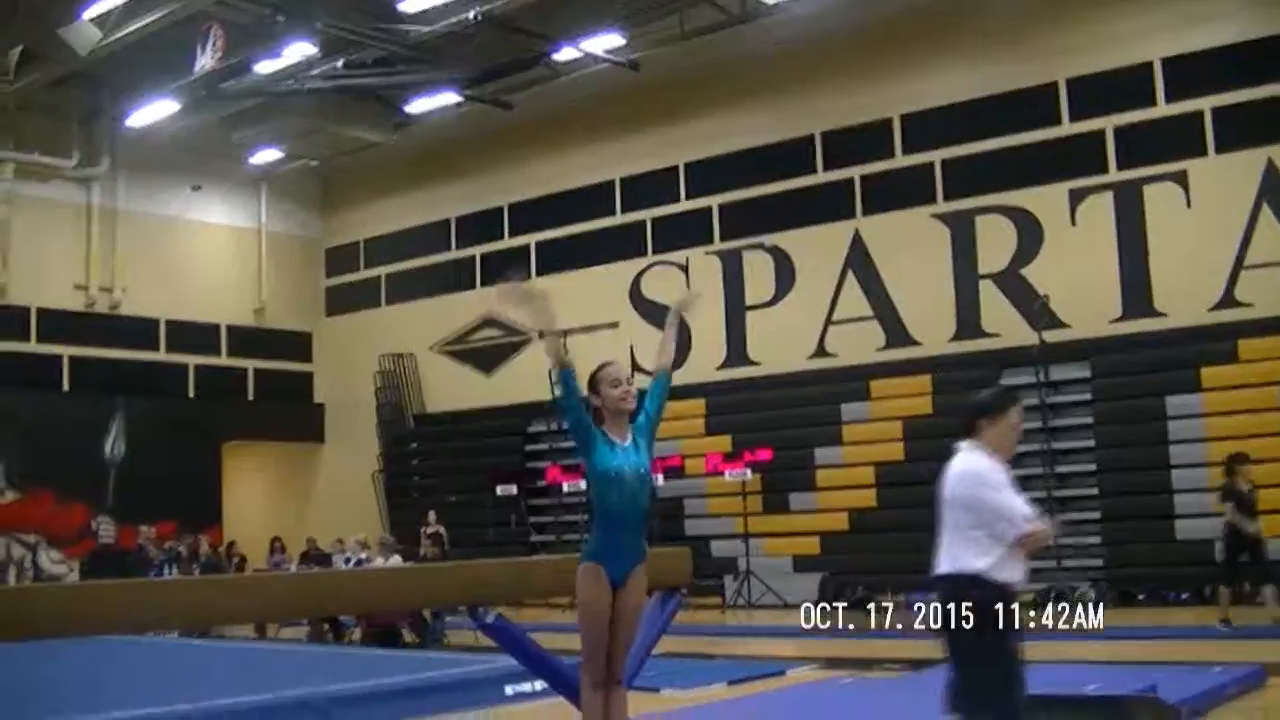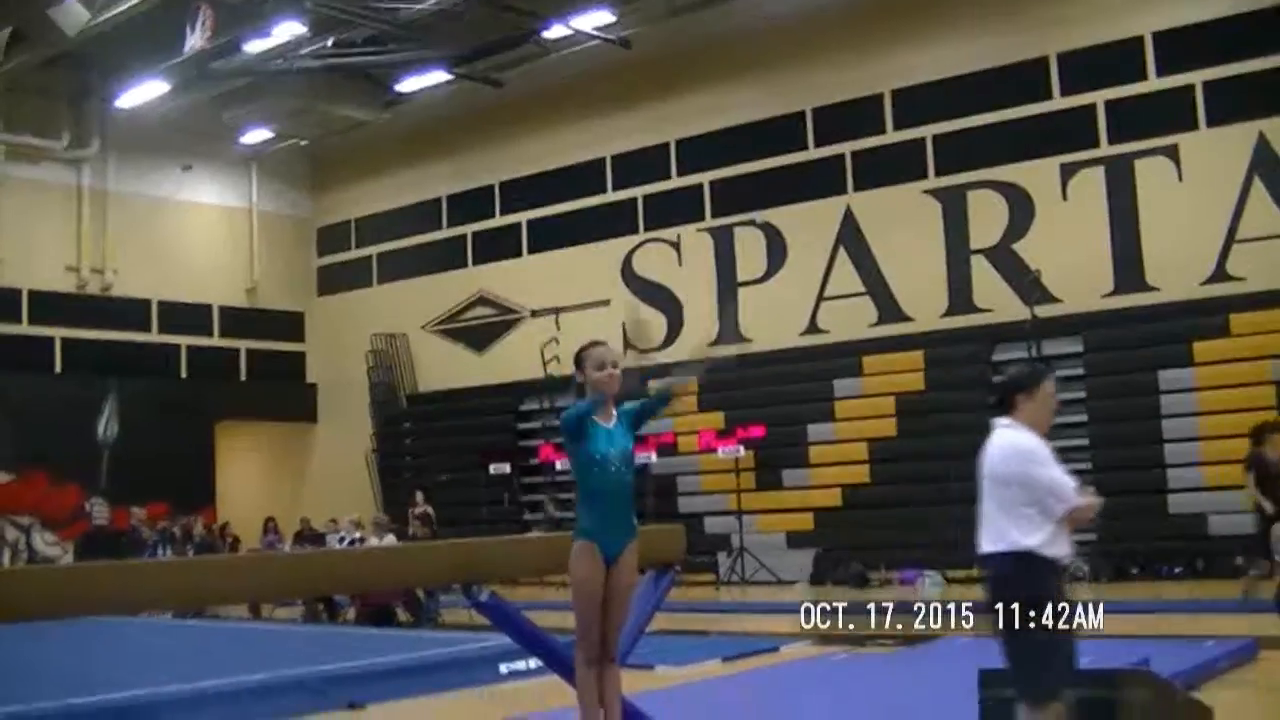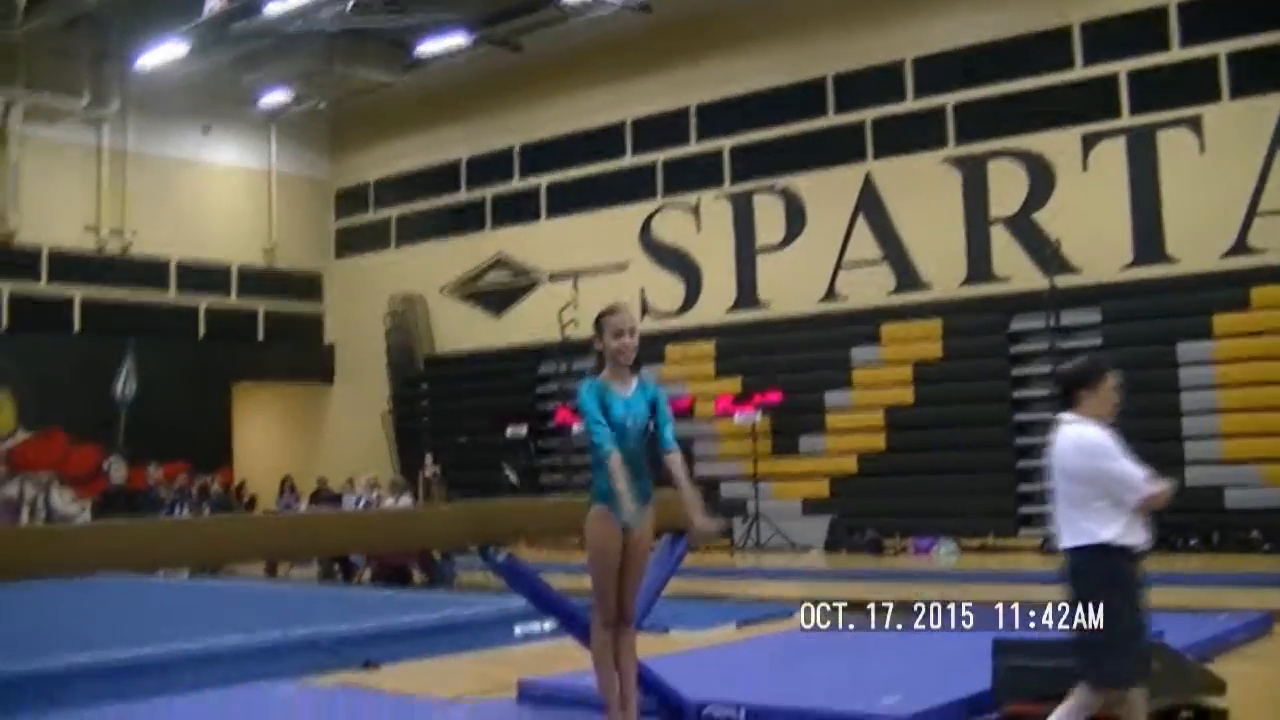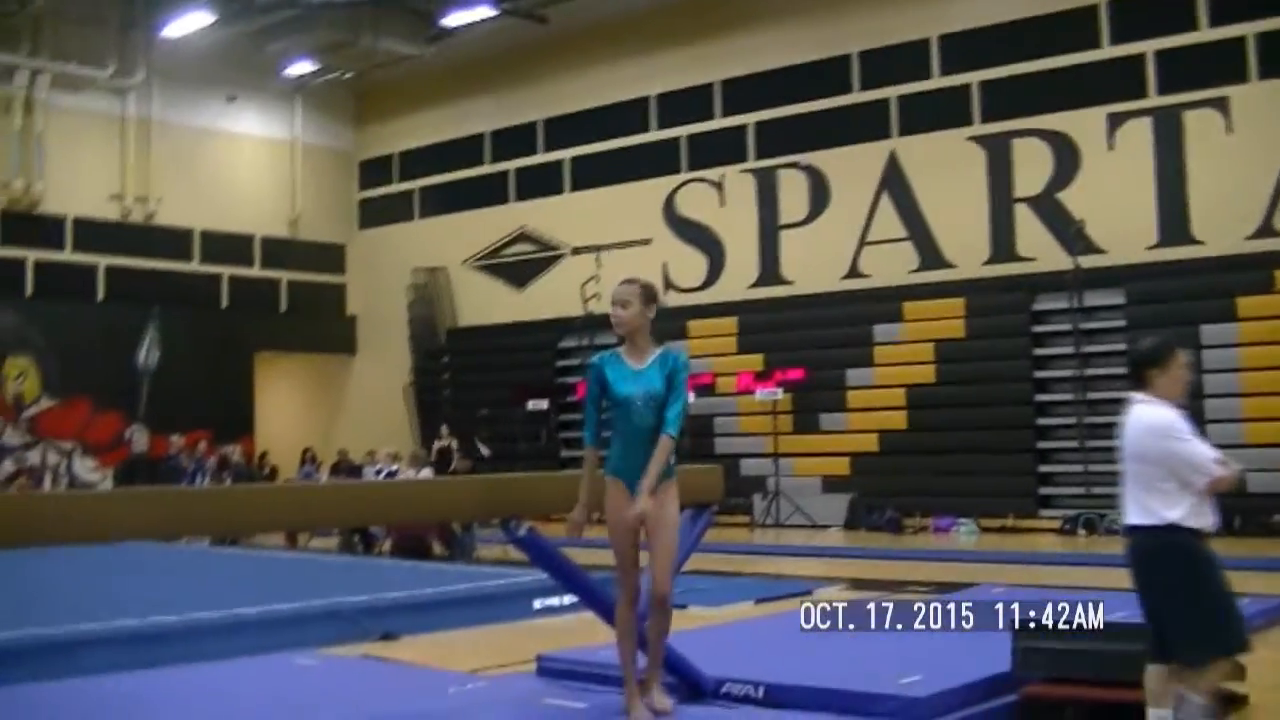
dt=0.3s
person 1, frame 1
left shoulder: (643, 434)
right shoulder: (592, 439)
left elbow: (662, 374)
right elbow: (567, 381)
left wrist: (673, 319)
right wrist: (544, 319)
left hip: (634, 563)
right hip: (599, 563)
left knee: (617, 672)
right knee: (595, 671)
person 1, frame 2
left shoulder: (627, 417)
right shoulder: (575, 422)
left elbow: (659, 397)
right elbow: (590, 403)
left hip: (625, 539)
right hip: (590, 541)
left knee: (611, 649)
right knee: (588, 649)
person 1, frame 3
left shoulder: (650, 391)
right shoulder: (589, 392)
left elbow: (669, 446)
right elbow: (605, 445)
left wrist: (694, 506)
right wrist: (625, 501)
left hip: (642, 505)
right hip: (606, 507)
left knee: (628, 615)
right knee: (606, 615)
person 1, frame 4
left shoulder: (673, 361)
right shoulder: (602, 365)
left elbow: (671, 427)
right elbow: (591, 434)
left wrist: (647, 489)
right wrist: (583, 501)
left hip: (662, 481)
right hip: (618, 479)
left knee: (661, 590)
right knee: (628, 591)
left ankle: (654, 680)
person 2, frame 1
left shoulder: (985, 468)
right shoulder: (976, 470)
left elbow: (1034, 532)
right elbow: (1029, 534)
left wrist: (1031, 531)
right wrist: (1035, 531)
left hip: (986, 594)
right hip: (974, 595)
person 2, frame 2
left shoulder: (1017, 443)
right shoulder: (1020, 446)
left elbow: (1071, 502)
right elbow: (1078, 510)
left wrist: (1079, 503)
right wrist: (1085, 504)
left hip: (1029, 570)
right hip: (1022, 570)
left knee: (1053, 671)
right knee: (1042, 680)
person 2, frame 3
left shoulder: (1075, 437)
right shoulder: (1089, 442)
left elbow: (1132, 487)
right elbow: (1150, 497)
left wrist: (1151, 488)
right wrist: (1159, 489)
left hip: (1098, 560)
right hip: (1103, 562)
left knee: (1128, 661)
right knee: (1115, 668)
person 2, frame 4
left shoulder: (1144, 417)
right shoulder: (1159, 421)
left elbow: (1208, 468)
right elbow: (1218, 480)
left wrist: (1219, 469)
right wrist: (1228, 472)
left hip: (1154, 542)
right hip: (1170, 543)
left knee: (1169, 645)
right knee: (1221, 639)
